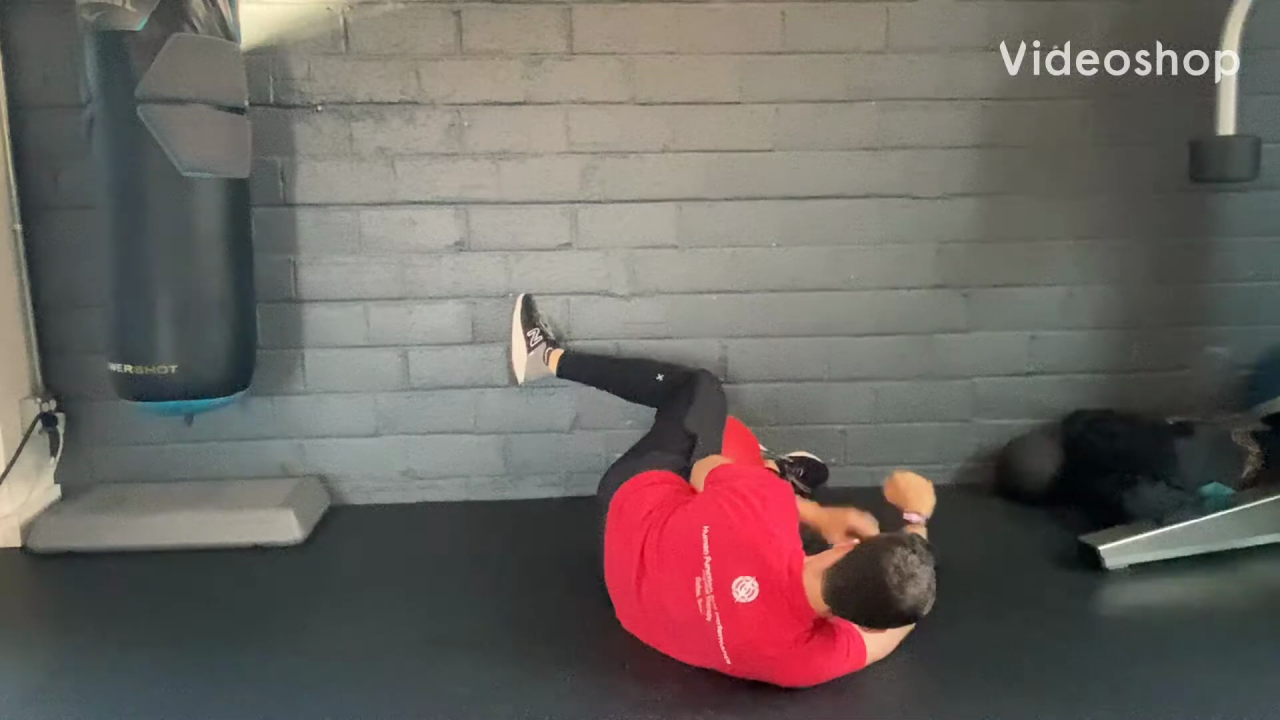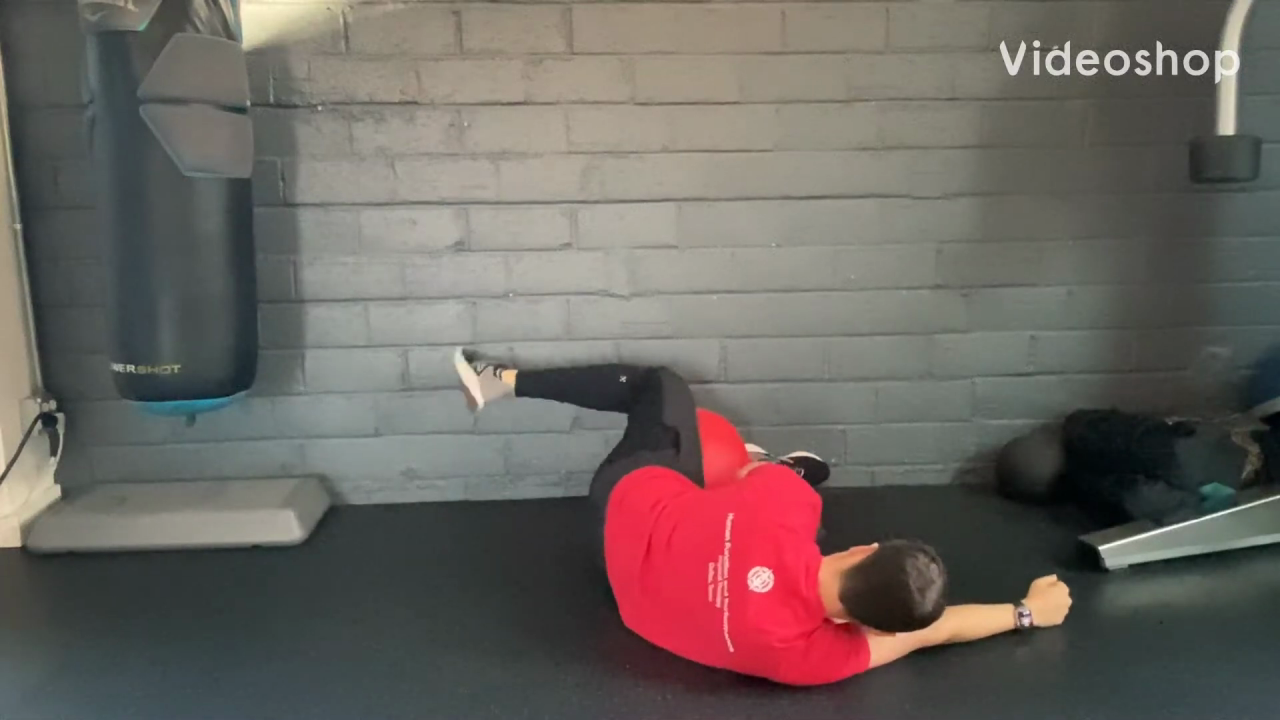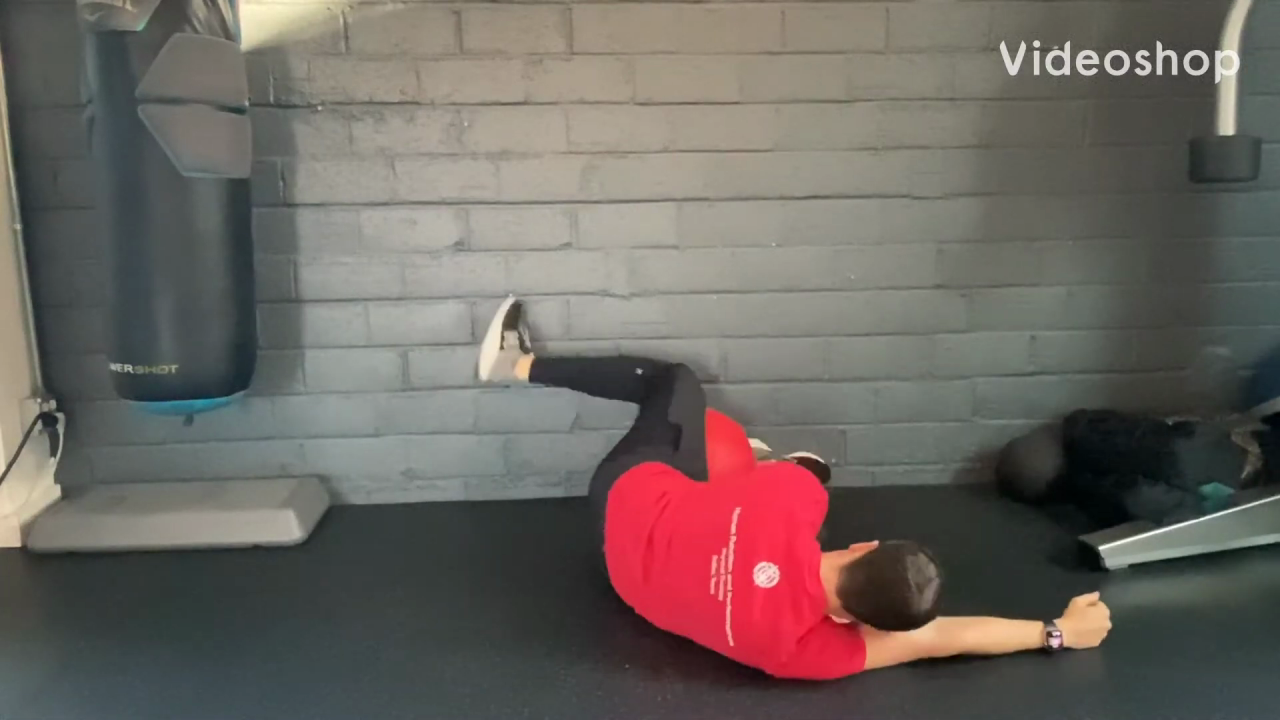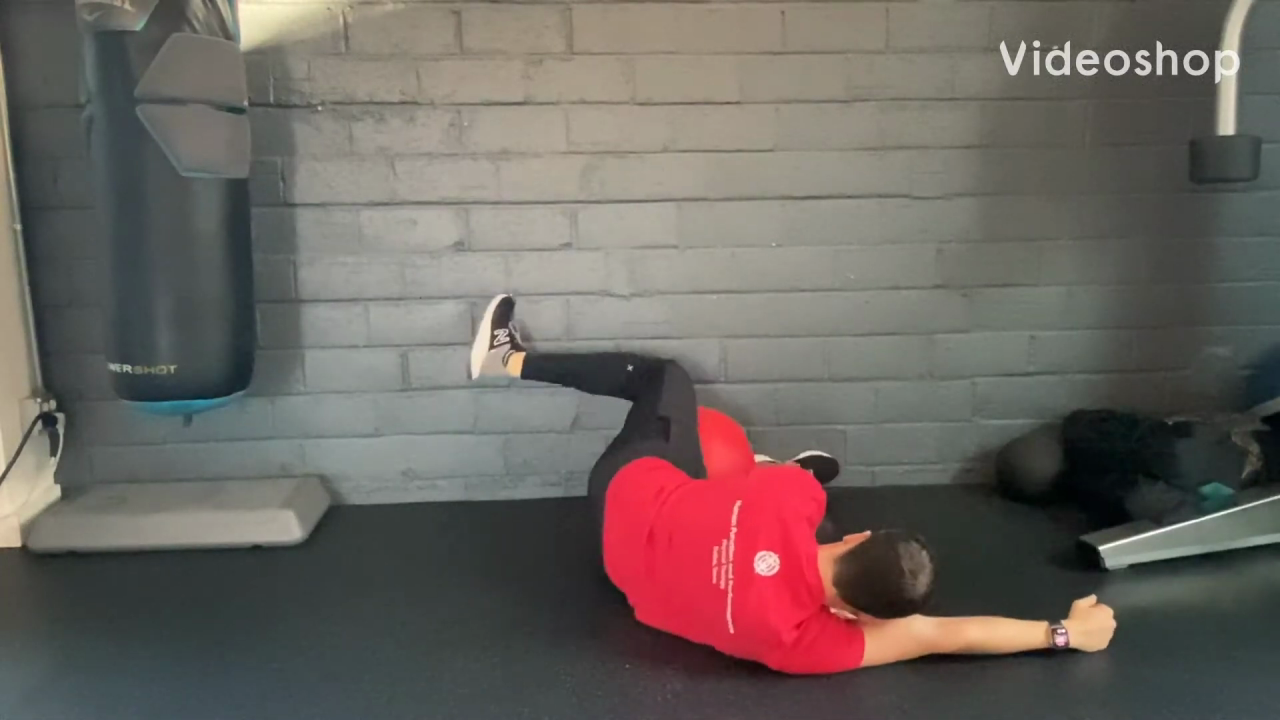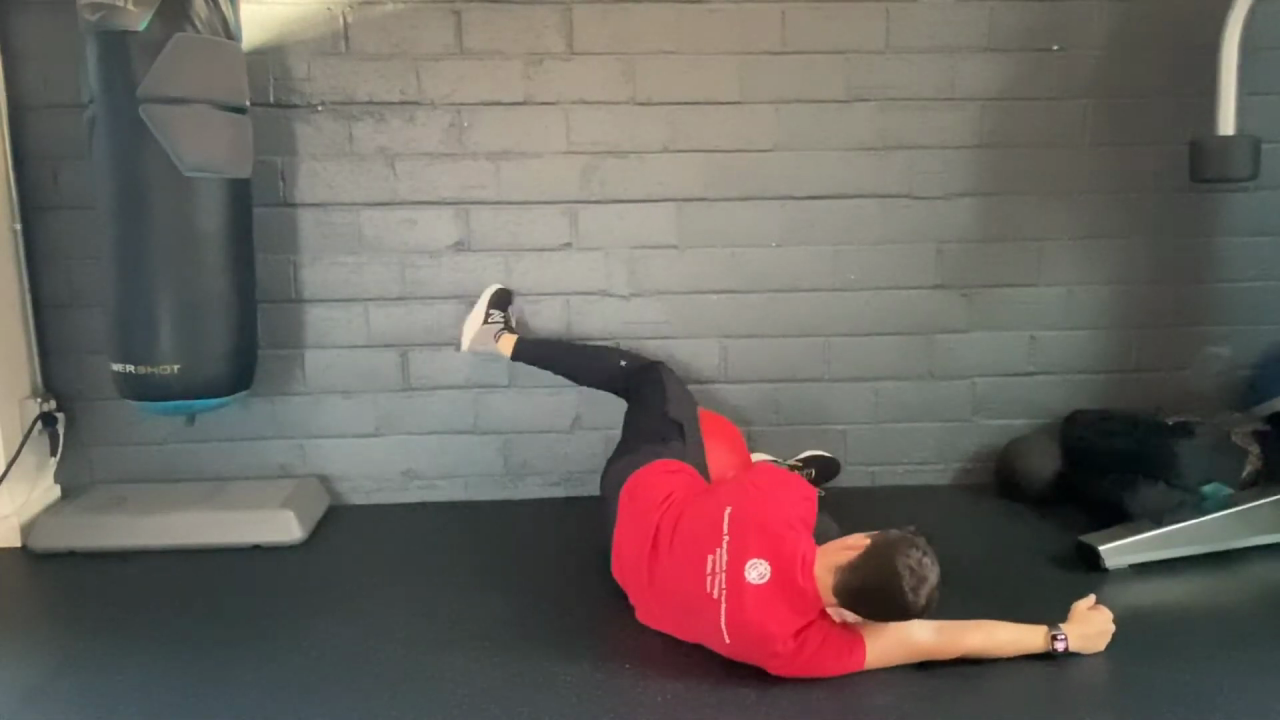
dt=1s
person 1, frame 1
left shoulder: (761, 505)
right shoulder: (809, 659)
left elbow: (705, 469)
right elbow: (894, 617)
left wrist: (820, 516)
right wrist: (915, 517)
left knee: (702, 386)
left ankle: (549, 358)
person 1, frame 2
left shoulder: (783, 503)
right shoulder: (803, 657)
right elbow: (931, 631)
right wrist: (1028, 612)
left hip: (634, 493)
left knee: (662, 384)
left ankle: (504, 381)
person 1, frame 3
left shoulder: (788, 495)
right shoulder: (799, 651)
right elbow: (943, 640)
right wrist: (1062, 631)
left hip: (634, 489)
right hip: (641, 521)
left knee: (675, 380)
left ankle: (518, 362)
person 1, frame 4
left shoulder: (788, 492)
right shoulder: (798, 641)
right elbow: (945, 637)
right wrist: (1066, 632)
left hip: (633, 484)
left knee: (666, 375)
left ankle: (510, 359)
person 1, frame 5
left shoulder: (777, 496)
right shoulder: (796, 646)
right elbow: (946, 642)
right wrist: (1064, 636)
left hip: (647, 486)
right hip: (653, 516)
left knee: (653, 378)
left ankle: (503, 340)
